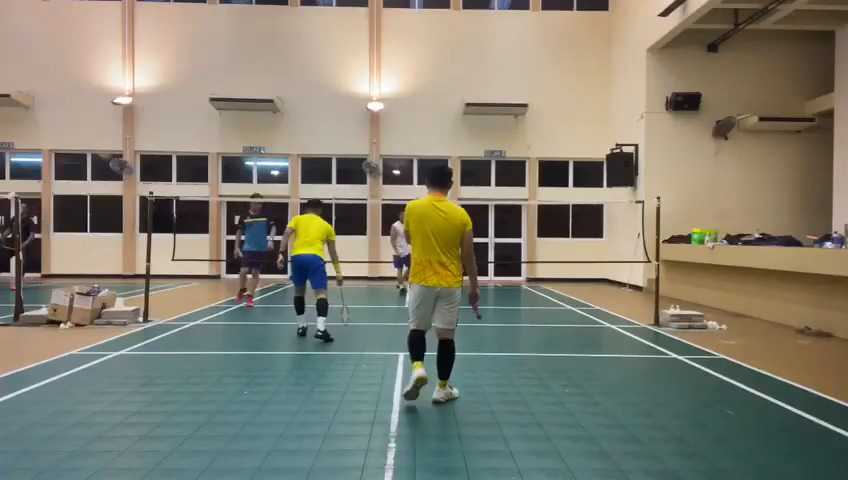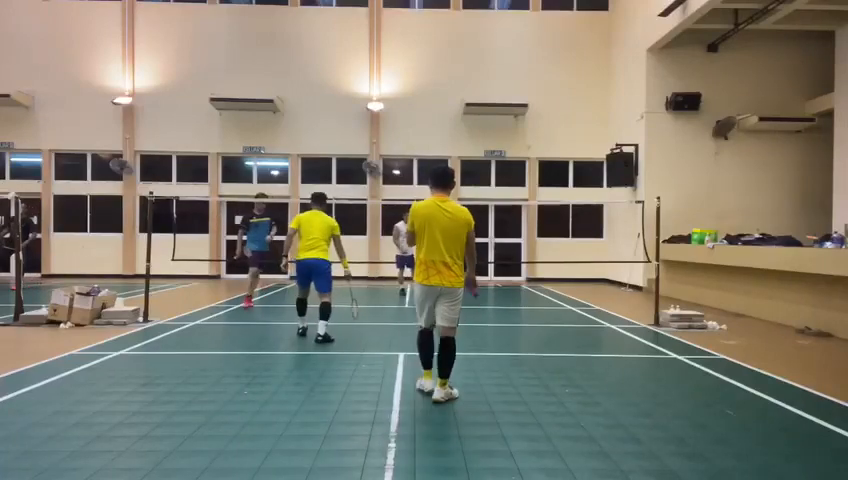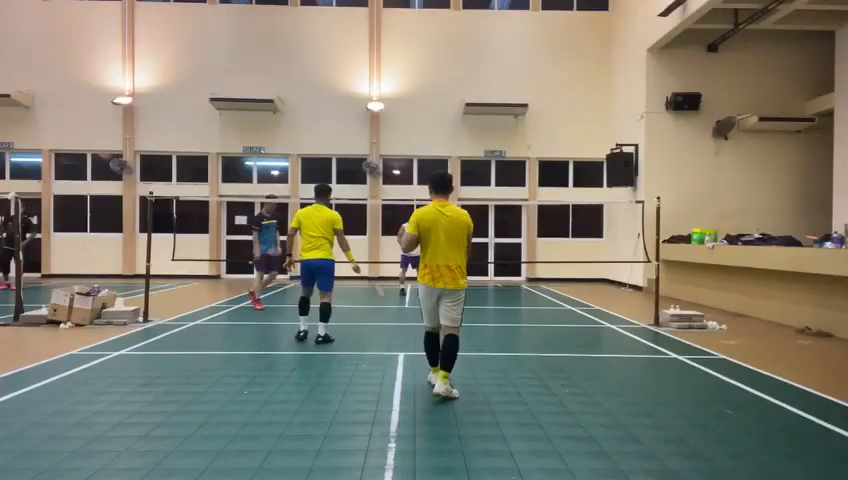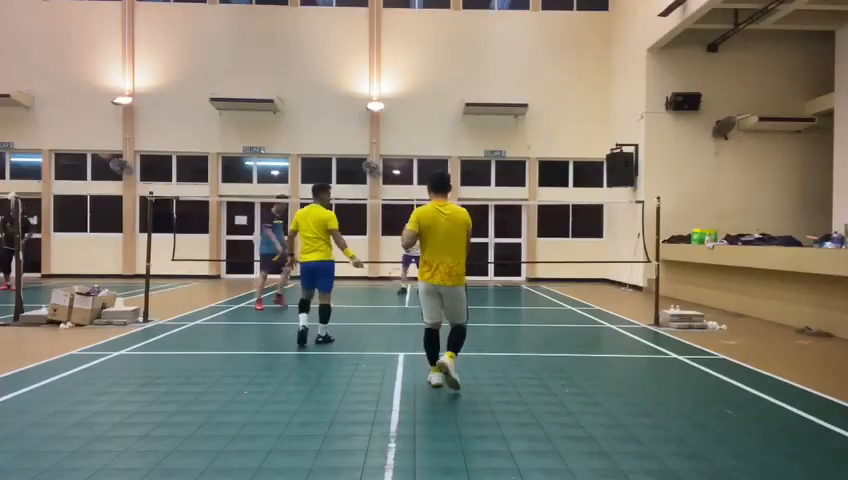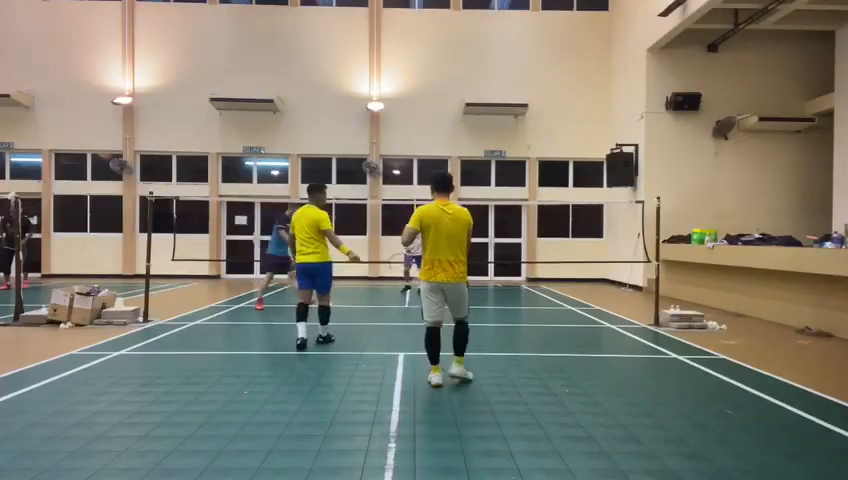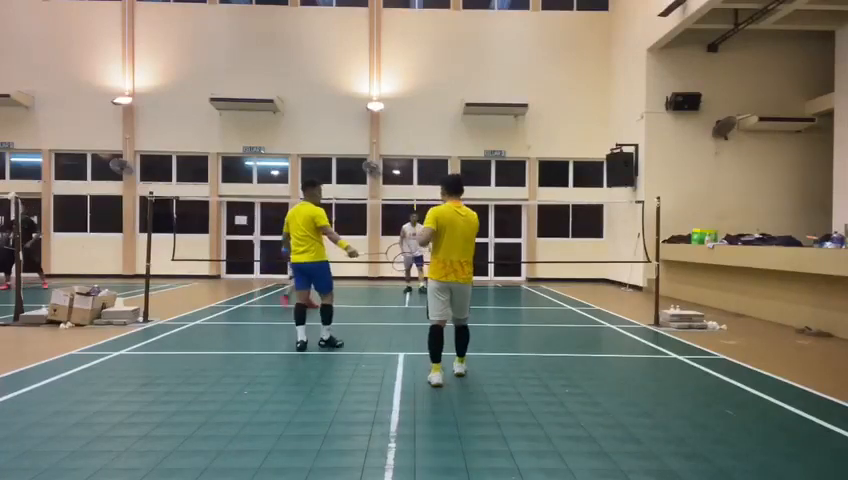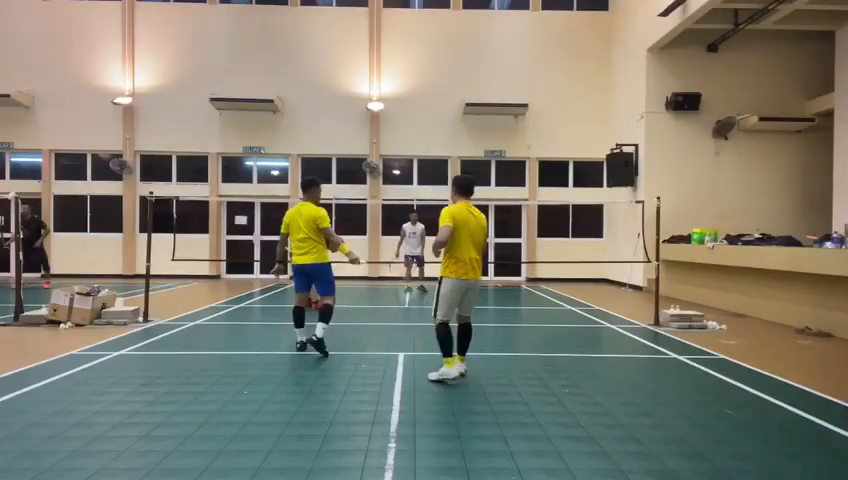
dt=0.2s
person 1, frame 1
left shoulder: (413, 208)
right shoulder: (460, 215)
right elbow: (468, 255)
right wrist: (474, 287)
left hip: (421, 281)
right hip: (450, 284)
left knee: (417, 330)
right knee: (446, 336)
left ankle: (417, 369)
right ankle: (443, 388)
person 1, frame 2
left shoulder: (418, 209)
right shoulder: (464, 214)
left elbow: (409, 241)
right elbow: (471, 251)
right wrist: (471, 277)
left hip: (425, 280)
right hip: (453, 282)
left knee: (425, 328)
right knee: (448, 333)
left ankle: (426, 378)
right ankle: (442, 387)
person 1, frame 3
left shoulder: (420, 215)
right shoulder: (464, 216)
left elbow: (406, 247)
left wrist: (409, 235)
left hip: (429, 282)
right hip: (455, 283)
left knee: (431, 329)
right knee: (451, 332)
left ankle: (435, 373)
right ankle: (443, 381)
person 1, frame 4
left shoulder: (420, 213)
right shoulder: (463, 214)
left elbow: (406, 244)
right elbow: (467, 246)
left wrist: (407, 231)
left hip: (429, 279)
right hip: (455, 280)
left knee: (431, 326)
right knee: (459, 325)
left ankle: (435, 372)
right ankle: (448, 358)
person 1, frame 5
left shoulder: (422, 212)
right shoulder: (465, 214)
left elbow: (406, 241)
left wrist: (411, 233)
left hip: (430, 278)
right hip: (457, 277)
left knee: (433, 324)
right knee: (461, 321)
left ankle: (435, 372)
right ankle: (459, 365)
person 1, frame 6
left shoulder: (436, 212)
right shoulder: (473, 216)
left elbow: (424, 240)
left wrist: (419, 237)
left hip: (439, 277)
right hip: (464, 278)
left knee: (437, 323)
right knee: (461, 322)
left ankle: (436, 371)
right ankle: (460, 363)
person 1, frame 7
left shoulder: (450, 211)
right shoulder: (481, 217)
left elbow: (443, 238)
left wrist: (435, 247)
left hip: (453, 275)
right hip: (474, 276)
left knee: (441, 320)
right knee: (464, 320)
left ankle: (449, 365)
right ankle: (459, 362)
person 2, frame 1
left shoulder: (298, 219)
right shoulder: (327, 226)
left elbow: (287, 234)
right elbow: (332, 251)
left wrist: (281, 253)
right wrist: (338, 272)
left hip: (297, 257)
right hip: (315, 258)
left knee: (299, 292)
right knee: (321, 293)
left ankle: (301, 326)
right ankle: (321, 329)
person 2, frame 2
left shoulder: (300, 217)
right shoulder: (331, 221)
left elbow: (289, 236)
right elbow: (338, 246)
left wrist: (285, 257)
right wrist: (345, 266)
left hip: (302, 260)
right hip: (321, 261)
left knee: (302, 294)
right knee: (325, 297)
left ankle: (302, 327)
right ankle: (321, 333)
person 2, frame 3
left shoulder: (301, 213)
right shoulder: (333, 216)
left elbow: (290, 235)
right elbow: (341, 239)
left wrist: (289, 256)
right wrist: (352, 260)
left hip: (306, 260)
right hip: (325, 260)
left knee: (305, 294)
right knee: (325, 296)
left ankle: (303, 329)
right ankle: (321, 334)
person 2, frame 4
left shoulder: (299, 214)
right shoulder: (327, 215)
left elbow: (290, 237)
right elbow: (337, 238)
left wrist: (291, 256)
right wrist: (352, 257)
left hip: (305, 261)
right hip: (323, 261)
left knee: (305, 296)
right knee: (324, 298)
left ankle: (302, 326)
right ankle: (322, 335)
person 2, frame 5
left shoulder: (297, 215)
right shoulder: (320, 215)
left elbow: (292, 240)
right elbow: (331, 237)
right wrist: (348, 252)
left hip: (301, 262)
right hip: (320, 262)
left knee: (303, 300)
right knee: (324, 300)
left ankle: (301, 337)
right ankle: (323, 335)
person 2, frame 6
left shoulder: (291, 213)
right shoulder: (316, 211)
left elbow: (286, 239)
right elbow: (329, 233)
left wrist: (291, 256)
right wrist: (346, 247)
left hip: (297, 262)
right hip: (317, 261)
left knee: (301, 300)
right knee: (327, 298)
left ankle: (301, 339)
right ankle: (326, 337)
person 2, frame 7
left shoulder: (290, 213)
right shoulder: (319, 212)
left elbow: (282, 240)
right elbow: (331, 235)
left wrist: (280, 262)
right wrist: (348, 252)
left hip: (298, 264)
right hip: (318, 263)
left knee: (300, 301)
right knee: (328, 299)
left ankle: (301, 340)
right ankle: (318, 336)
